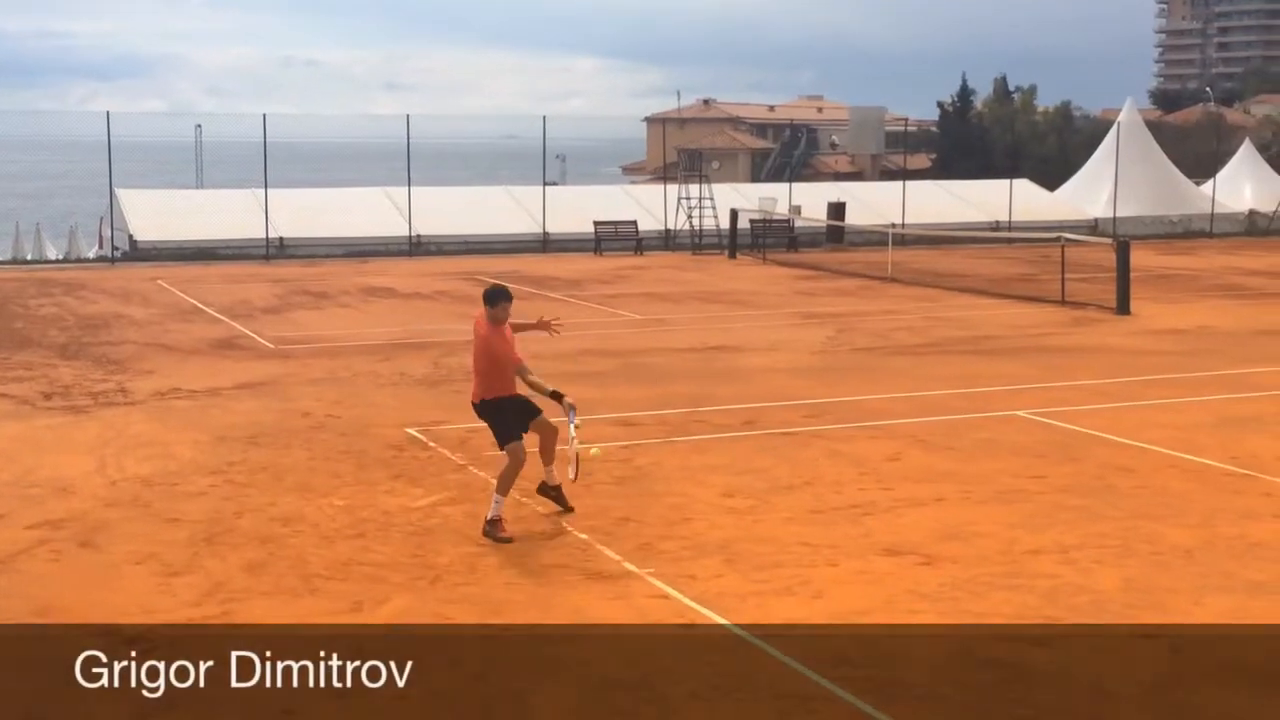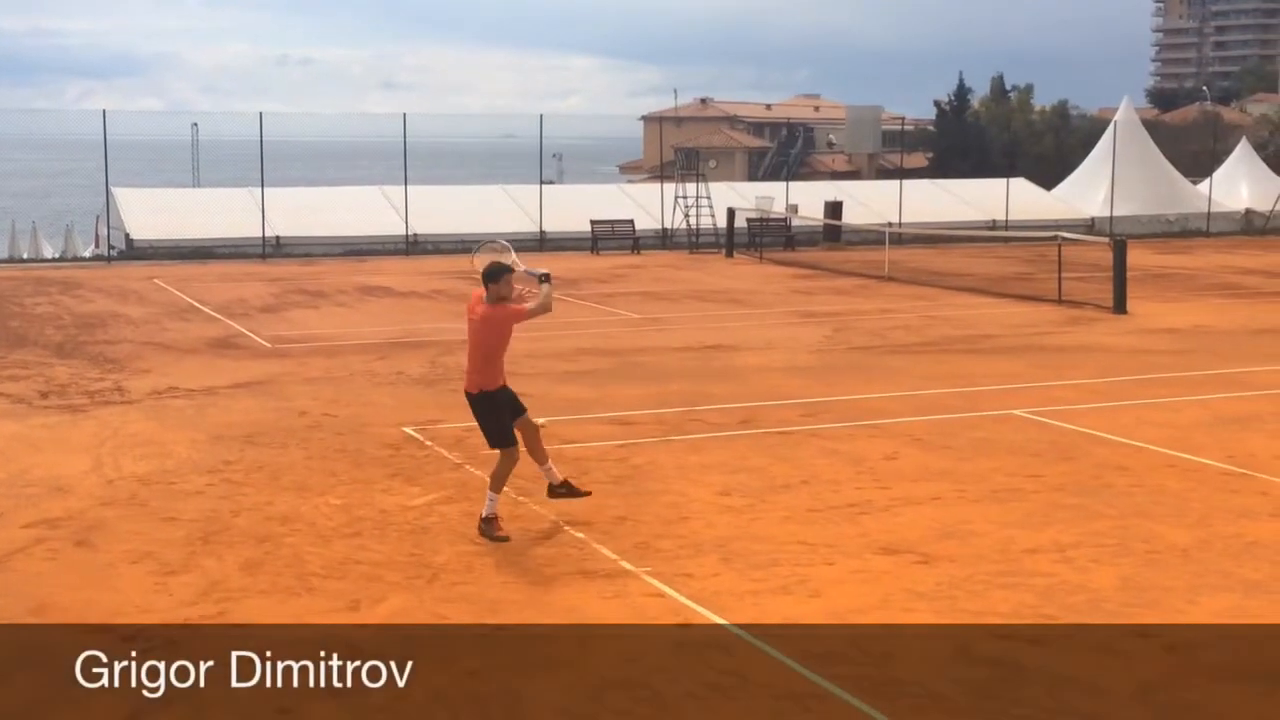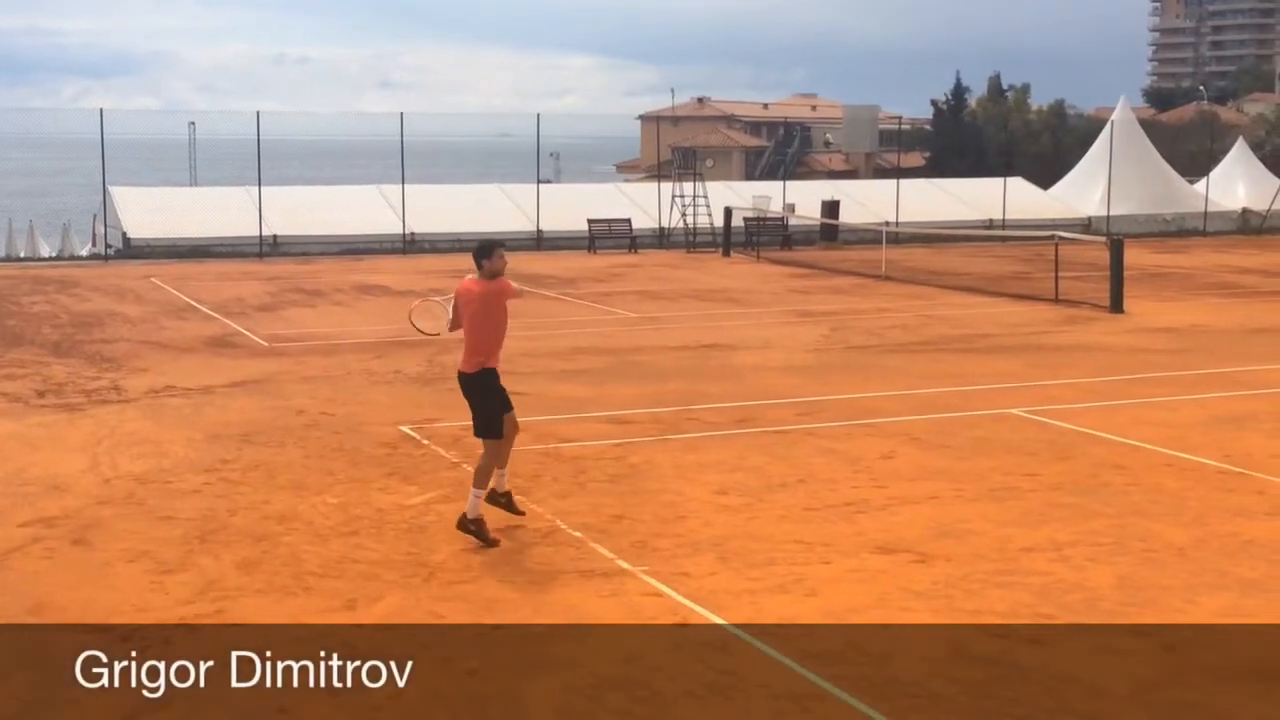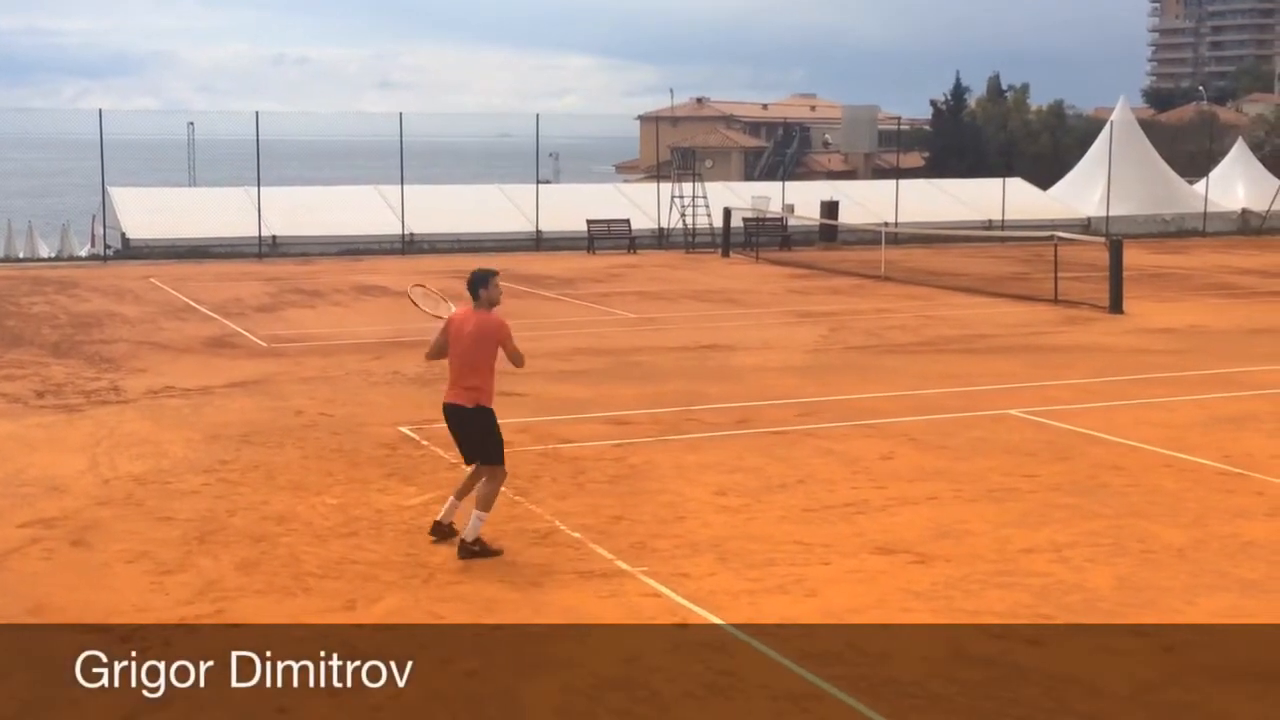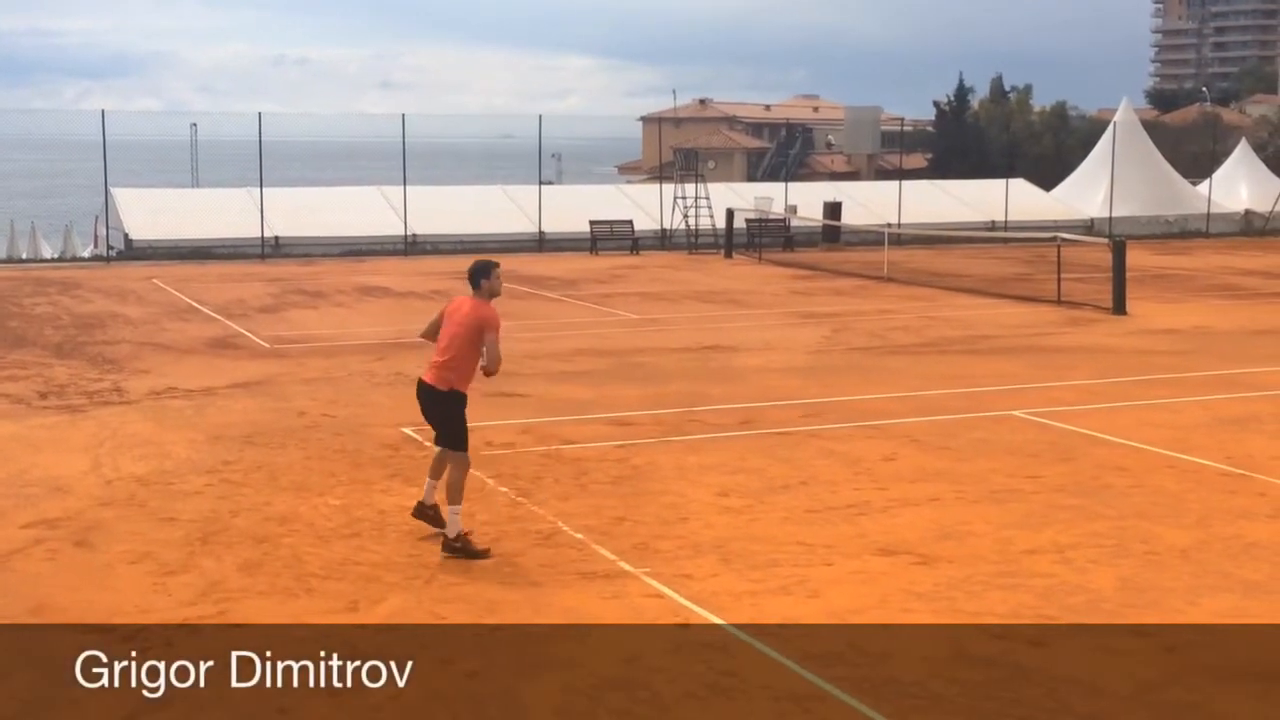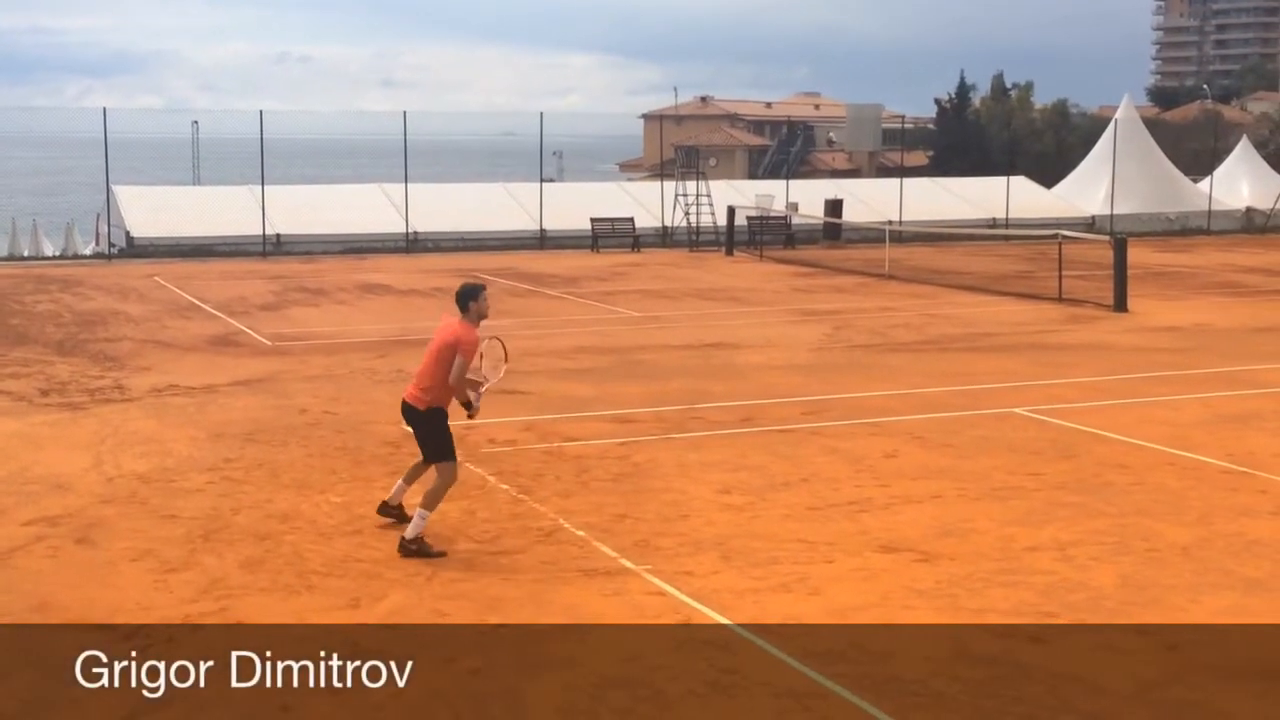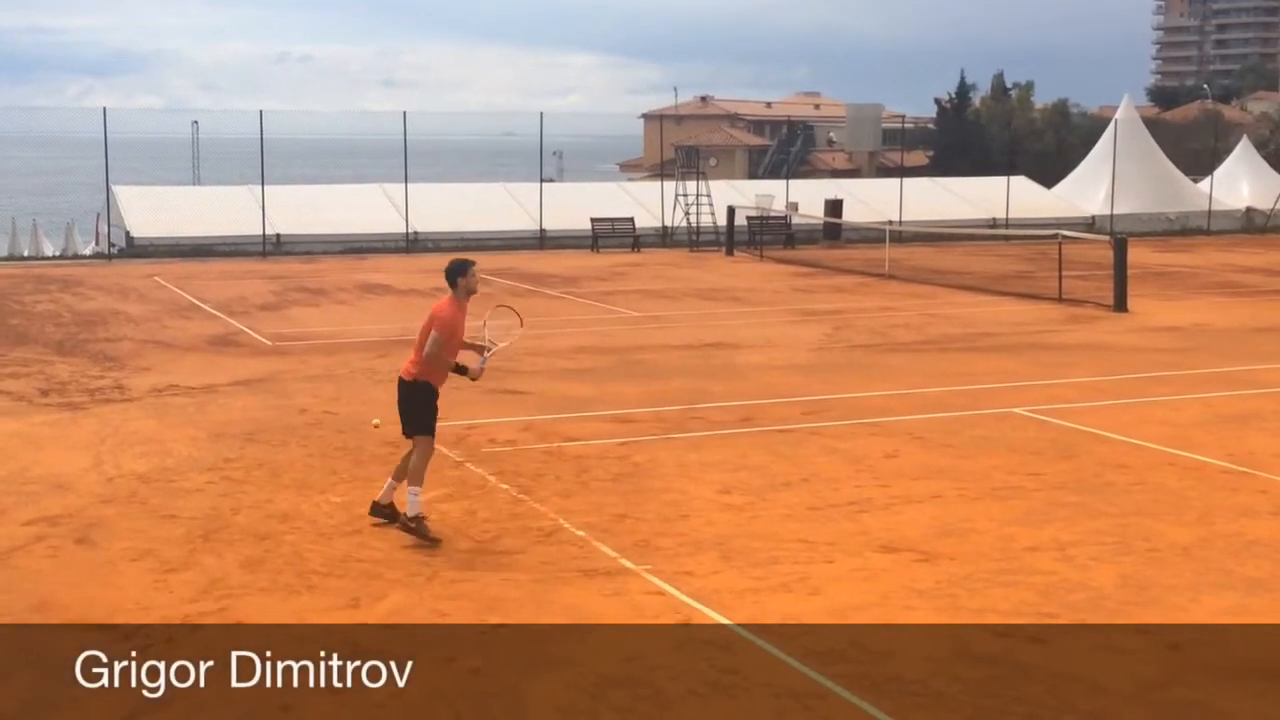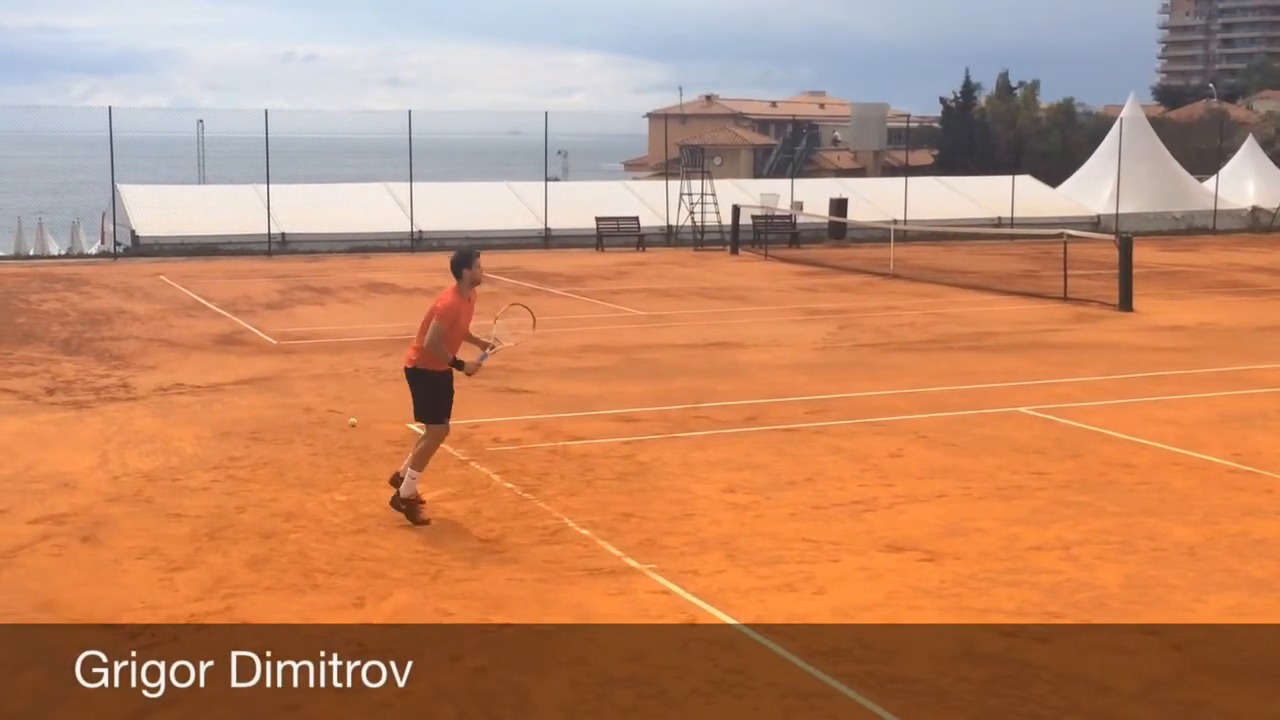
dt=0.2s
person 1, frame 1
left shoulder: (489, 318)
right shoulder: (494, 343)
left elbow: (507, 326)
right elbow: (527, 378)
left wrist: (535, 326)
right wrist: (559, 398)
left hip: (505, 394)
right hip: (489, 401)
left knee: (549, 431)
right knee: (517, 457)
left ankle: (550, 484)
right ankle: (493, 519)
person 1, frame 2
left shoulder: (477, 298)
right shoulder: (502, 316)
right elbow: (544, 305)
left wrist: (512, 298)
right wrist: (545, 281)
left hip: (493, 384)
right hip: (483, 392)
left knee: (530, 429)
right knee: (510, 454)
left ankle: (556, 483)
right ankle: (488, 518)
person 1, frame 3
left shoulder: (465, 287)
right shoulder: (497, 288)
left elbow: (453, 326)
right elbow: (517, 291)
left hip: (478, 371)
right hip: (480, 374)
left knee: (509, 427)
right knee: (493, 448)
left ankle: (499, 491)
right ankle: (471, 517)
person 1, frame 4
left shoulder: (455, 318)
right shoulder: (496, 324)
left elbow: (431, 354)
right elbow: (519, 362)
left hip: (452, 406)
right hip: (474, 408)
left knee: (485, 467)
right knee: (497, 474)
left ankle: (443, 522)
right ankle: (470, 541)
person 1, frame 5
left shoulder: (456, 304)
right shoulder: (488, 315)
left elbow: (426, 333)
right elbow: (493, 364)
right wrist: (486, 366)
left hip: (428, 386)
right hip: (447, 392)
left knee: (449, 448)
right knee: (460, 462)
left ankle: (427, 504)
right ankle: (454, 537)
person 1, frame 6
left shoulder: (451, 325)
right shoulder: (469, 337)
right elbow: (454, 382)
left wrist: (469, 383)
right wrist: (469, 404)
left hip: (413, 402)
right hip: (427, 408)
left knee: (433, 457)
right knee: (447, 474)
left ankle: (392, 503)
right ankle: (412, 538)
person 1, frame 7
left shoulder: (456, 306)
right shoulder: (449, 311)
right elbow: (430, 354)
left wrist: (475, 346)
right wrist: (465, 371)
left hip: (423, 382)
right hip: (417, 382)
left knee: (420, 447)
right knee: (424, 447)
left ankle: (383, 503)
right ankle: (412, 516)
person 1, frame 8
left shoulder: (469, 296)
right shoulder: (450, 302)
right elbow: (430, 343)
left wrist: (479, 342)
right wrist: (460, 365)
left hip: (438, 370)
right hip: (422, 370)
left knee: (439, 430)
right knee: (436, 434)
left ankle: (403, 477)
right ankle: (405, 495)
